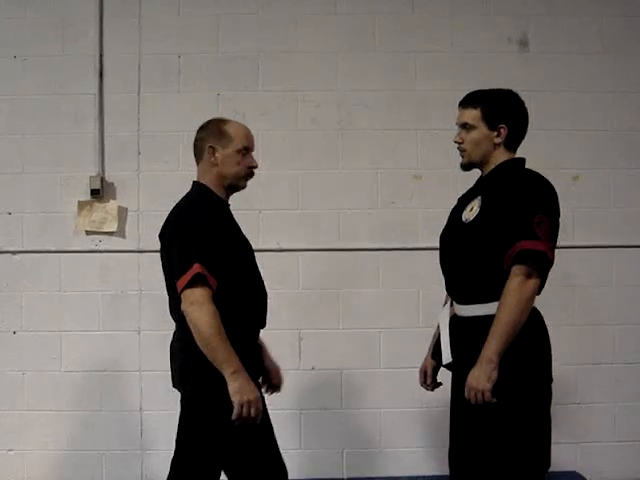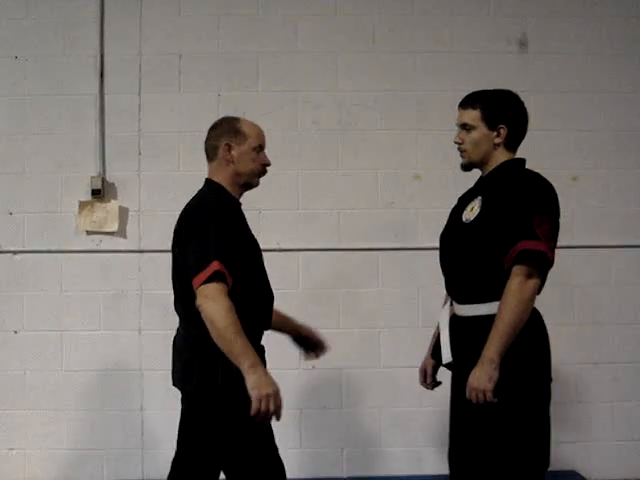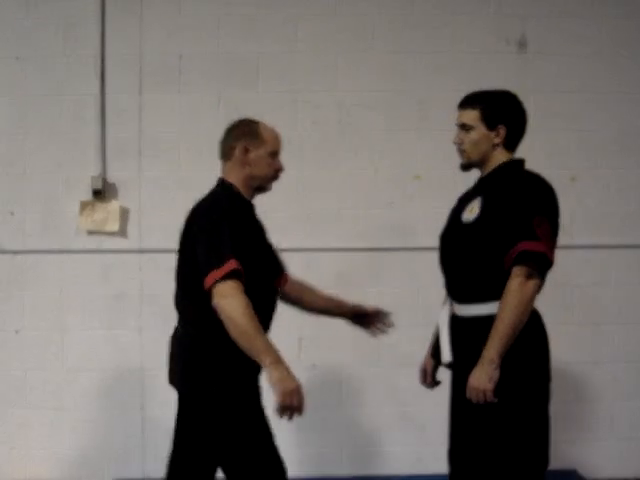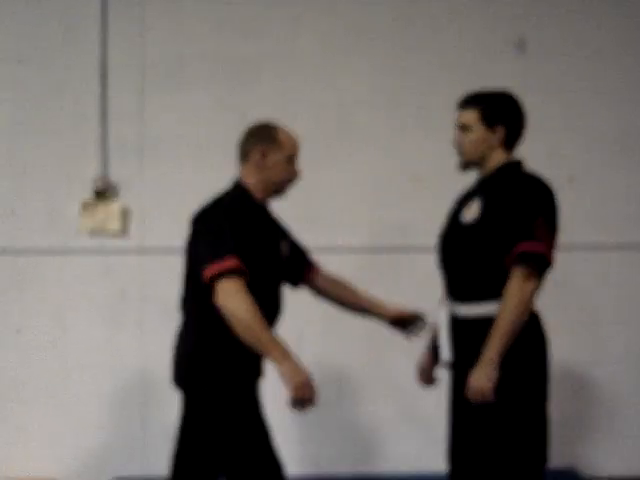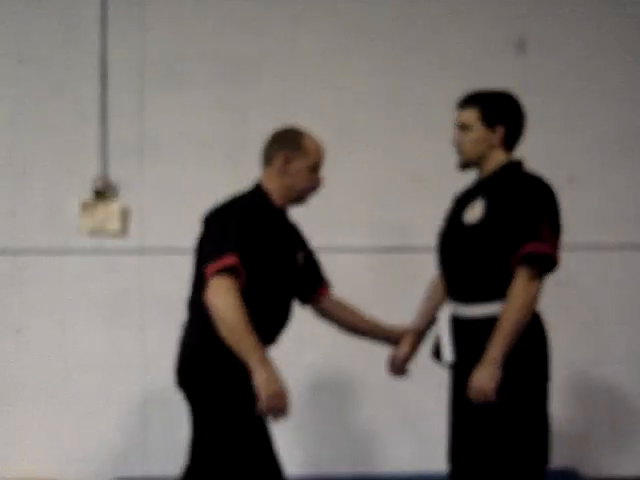
dt=0.2s
person 1, frame 1
left shoulder: (527, 189)
right shoulder: (476, 194)
left elbow: (525, 279)
left wrist: (489, 361)
right wrist: (437, 349)
left hip: (506, 352)
right hip: (472, 346)
person 1, frame 2
left shoulder: (527, 189)
right shoulder: (475, 195)
left elbow: (525, 279)
left wrist: (490, 360)
right wrist: (436, 348)
left hip: (505, 351)
right hip: (471, 346)
person 1, frame 3
left shoulder: (526, 190)
right shoulder: (473, 195)
left elbow: (524, 279)
left wrist: (491, 361)
right wrist: (437, 347)
left hip: (505, 351)
right hip: (470, 346)
person 1, frame 4
left shoulder: (524, 192)
right shoulder: (471, 197)
left elbow: (523, 280)
left wrist: (490, 360)
right wrist: (433, 346)
left hip: (505, 349)
right hip: (471, 346)
person 1, frame 5
left shoulder: (525, 192)
right shoulder: (467, 199)
left elbow: (528, 279)
right elbow: (447, 277)
left wrist: (493, 360)
right wrist: (413, 336)
left hip: (507, 347)
right hip: (470, 347)
person 2, frame 1
left shoulder: (213, 213)
right shoulder: (194, 217)
right elbow: (196, 305)
left wrist: (259, 356)
right wrist: (237, 375)
left hip: (208, 368)
right hip: (214, 370)
person 2, frame 2
left shoulder: (223, 211)
right shoulder: (209, 214)
left elbow: (243, 295)
right elbow: (211, 300)
left wrist: (295, 329)
right wrist: (255, 370)
left hip: (207, 365)
right hip: (215, 368)
person 2, frame 3
left shoulder: (243, 217)
right shoulder: (216, 215)
left elbow: (282, 284)
right elbow: (227, 299)
left wrist: (351, 311)
right wrist: (277, 369)
left hip: (206, 363)
right hip: (213, 365)
person 2, frame 4
left shoulder: (265, 224)
right shoulder: (223, 216)
left elbow: (318, 278)
right elbow: (229, 297)
left wrist: (385, 312)
right wrist: (287, 363)
left hip: (220, 363)
right hip: (215, 364)
person 2, frame 5
left shoulder: (287, 234)
right shoulder: (236, 216)
left elbow: (324, 301)
right elbow: (219, 293)
left wrist: (387, 333)
right wrist: (262, 367)
left hip: (225, 365)
right hip: (214, 365)
